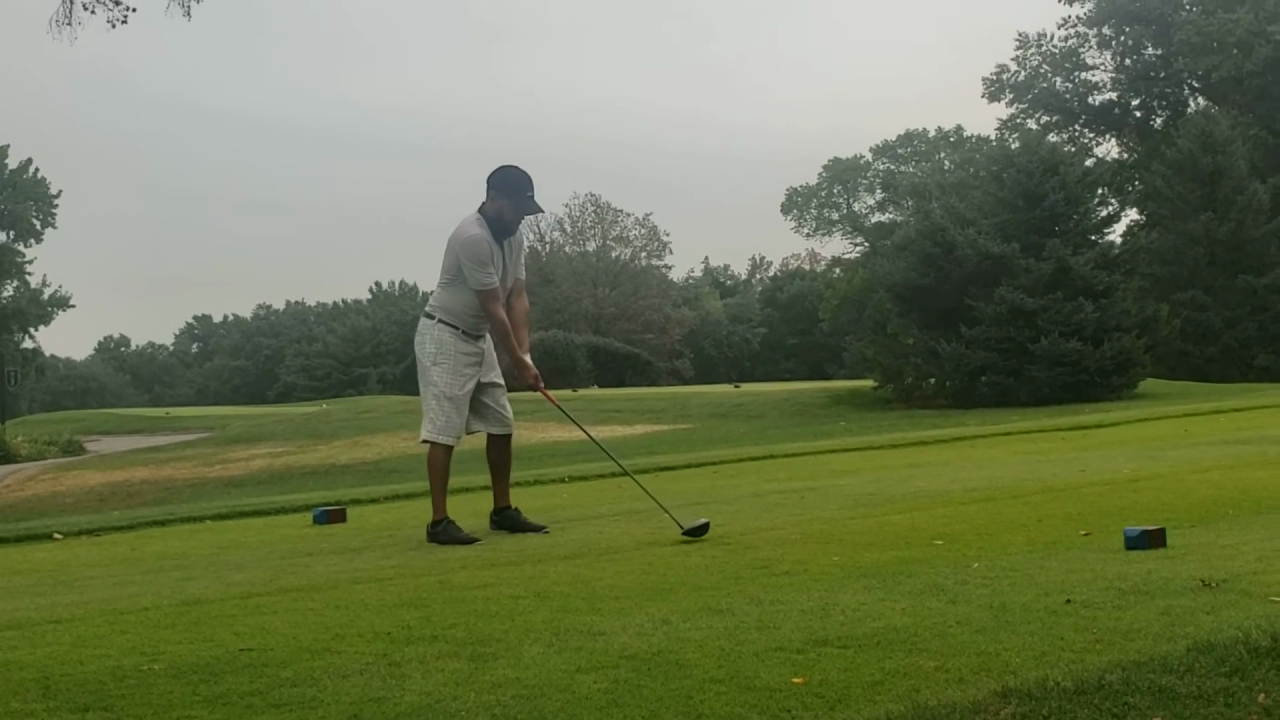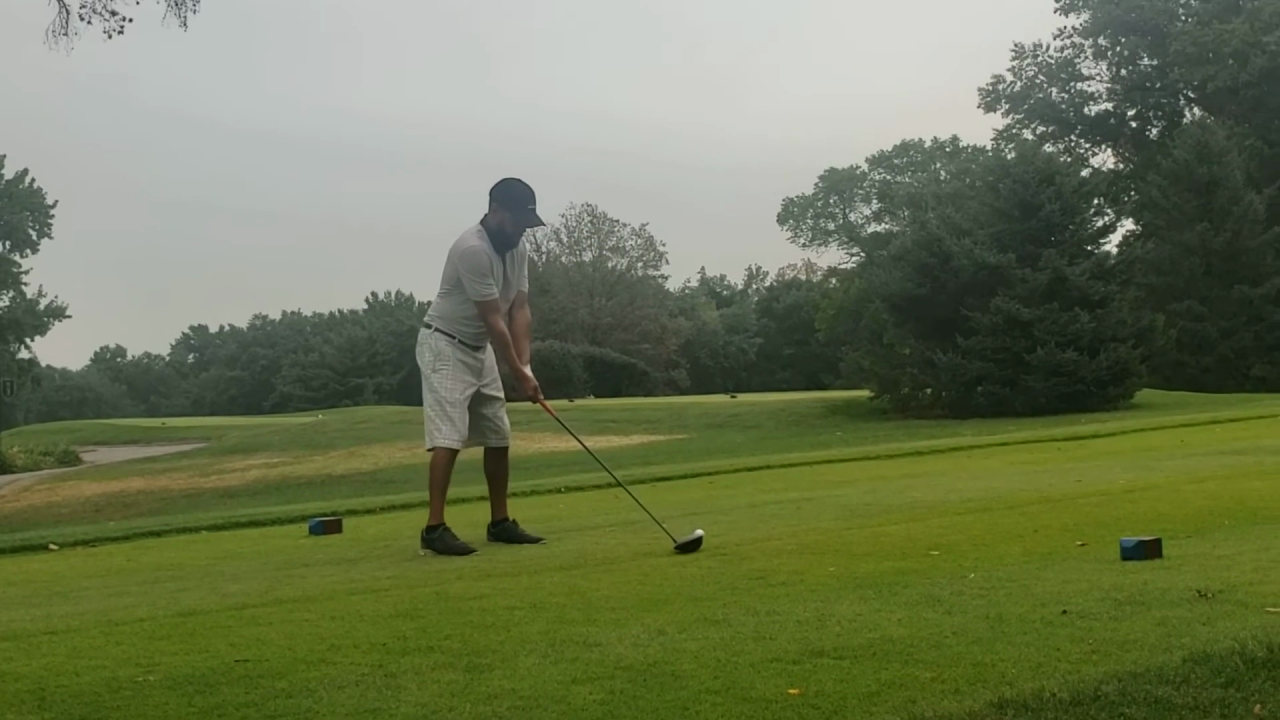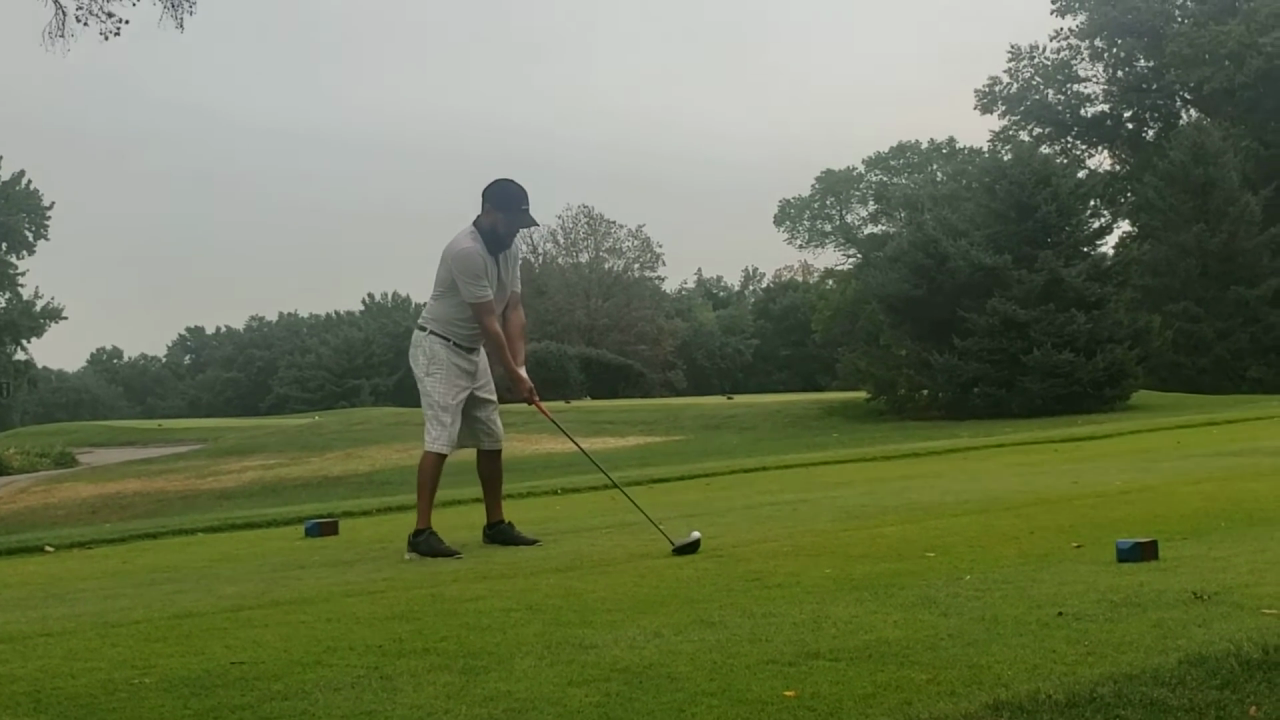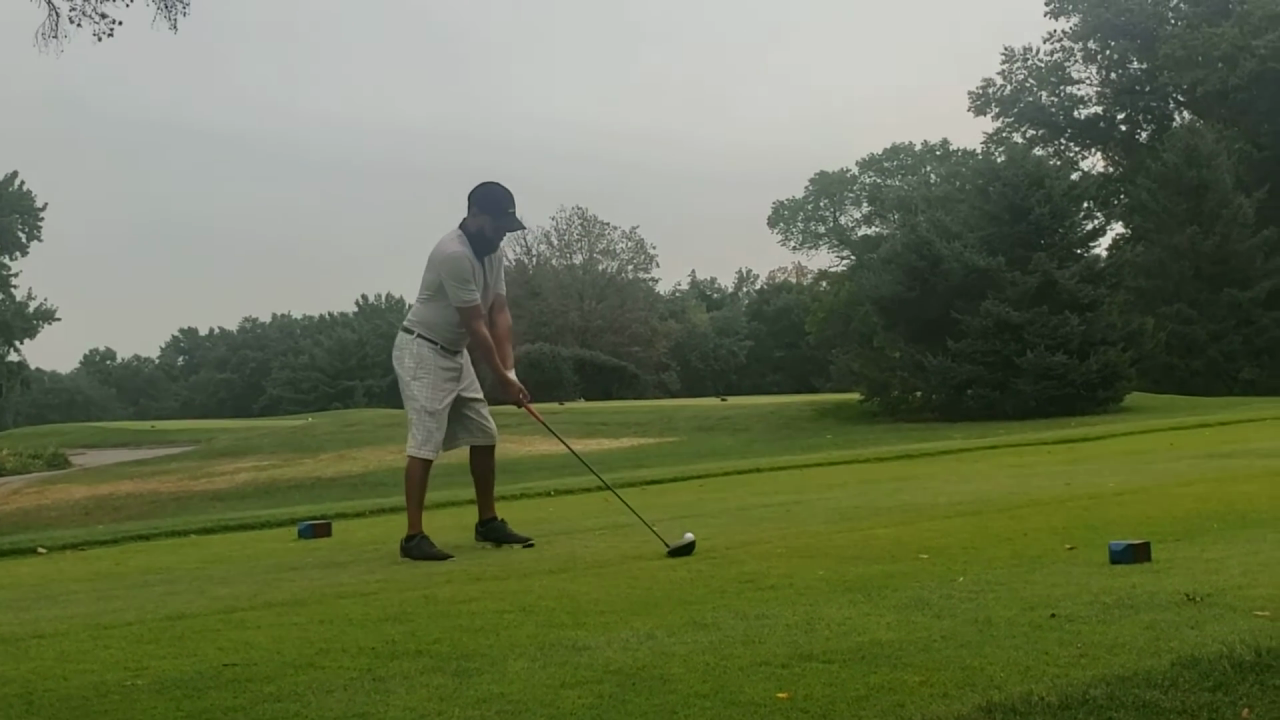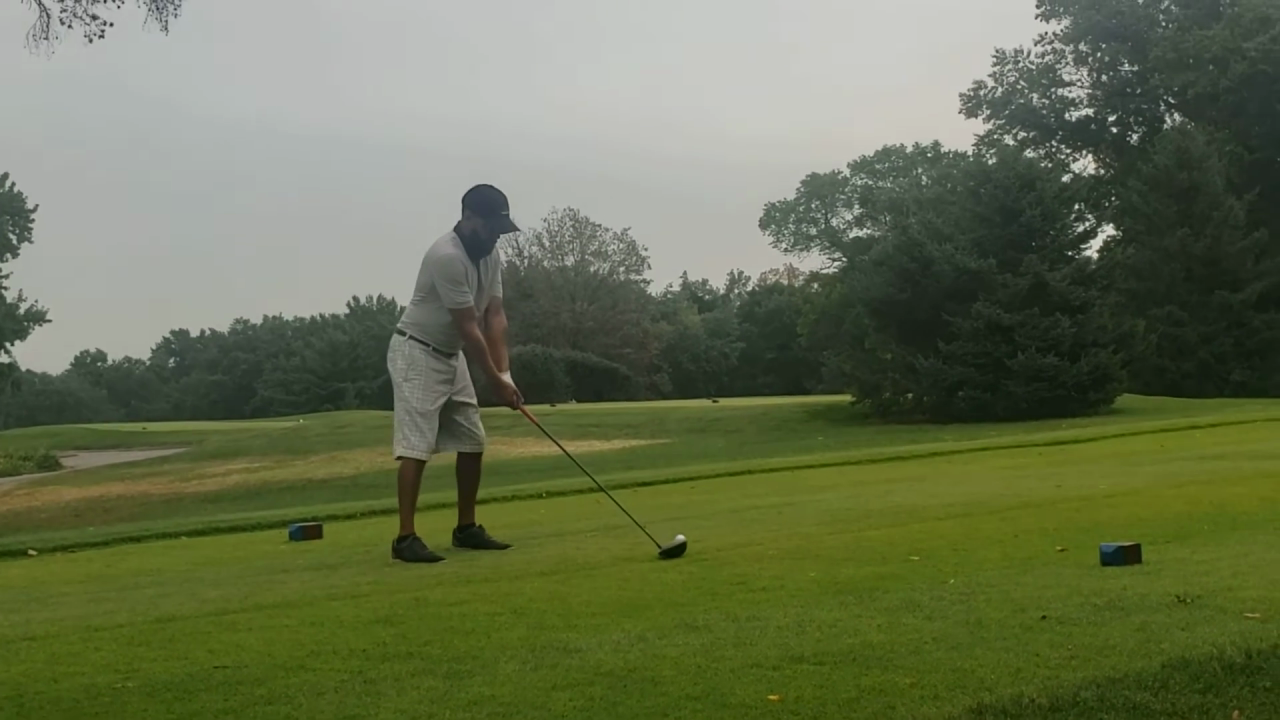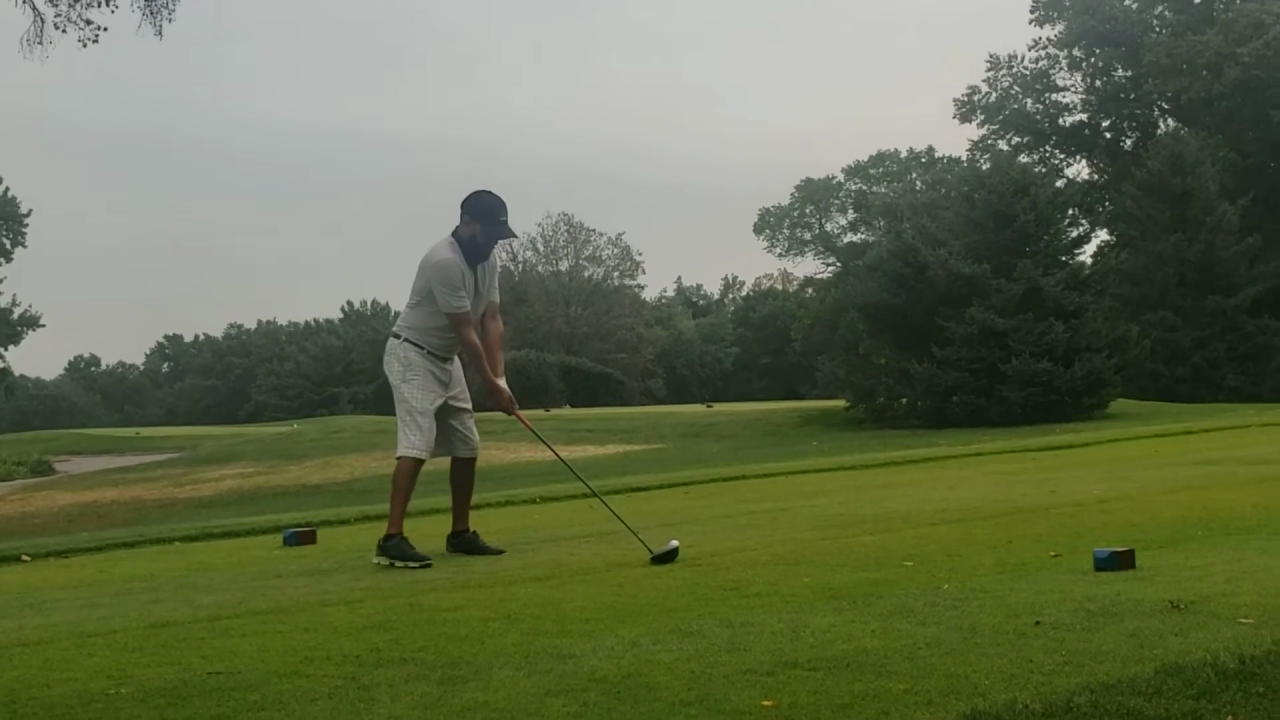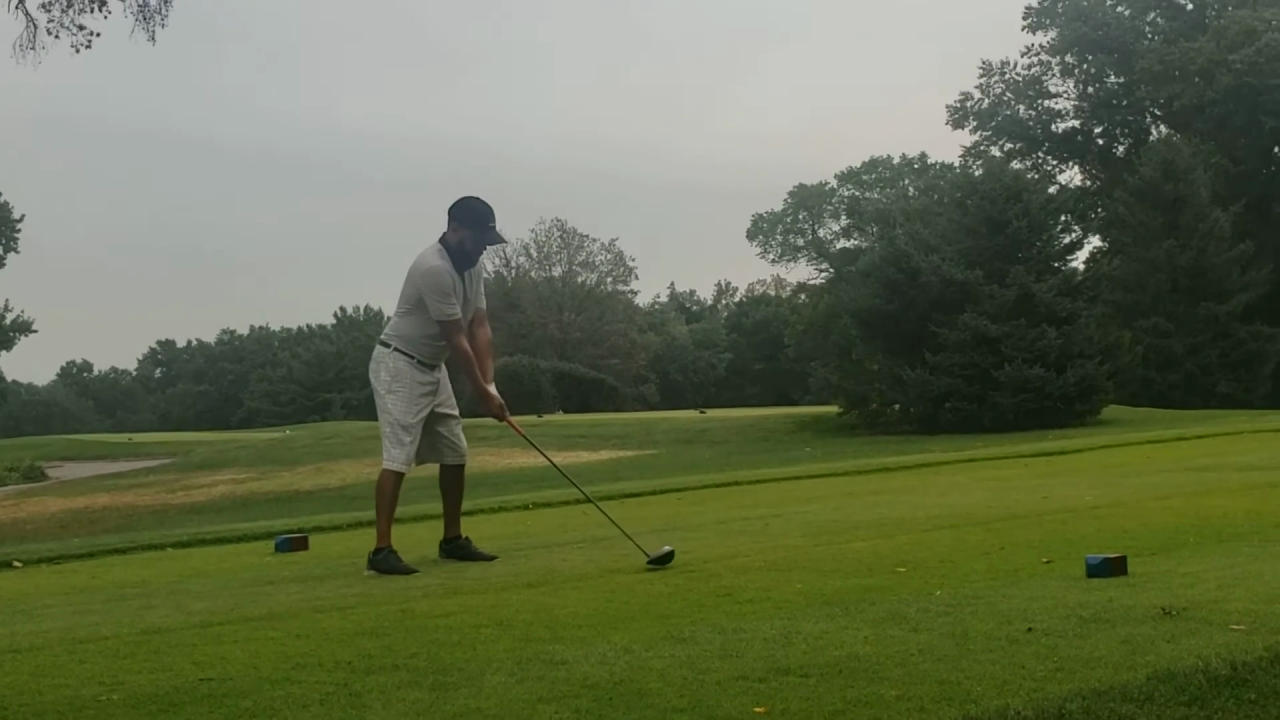
dt=0.2s
person 1, frame 1
left shoulder: (514, 237)
right shoulder: (472, 237)
left elbow: (517, 298)
right elbow: (493, 309)
left wrist: (525, 354)
right wrist: (519, 363)
left hip: (478, 339)
right hip: (445, 337)
left knee: (501, 425)
right knee: (445, 430)
left ankle: (503, 510)
right ankle: (439, 521)
person 1, frame 2
left shoulder: (518, 249)
right shoulder: (472, 249)
left elbow: (520, 310)
right elbow: (494, 319)
left wrist: (526, 366)
right wrist: (519, 375)
left hip: (479, 349)
right hip: (445, 346)
left knee: (497, 436)
right knee: (450, 436)
left ankle: (500, 522)
right ankle: (434, 528)
person 1, frame 3
left shoulder: (509, 250)
right shoulder: (466, 251)
left elbow: (513, 311)
right elbow: (488, 322)
left wrist: (521, 368)
right wrist: (514, 376)
left hip: (472, 352)
right hip: (438, 349)
left knee: (491, 439)
right knee: (441, 439)
left ankle: (496, 524)
right ankle: (421, 532)
person 1, frame 4
left shoulder: (493, 252)
right shoulder: (453, 254)
left elbow: (499, 314)
right elbow: (475, 326)
left wrist: (510, 371)
right wrist: (502, 379)
left hip: (455, 353)
right hip: (422, 351)
left knee: (483, 434)
right knee: (424, 443)
left ankle: (489, 522)
right ankle: (413, 537)
person 1, frame 5
left shoulder: (490, 255)
right shoulder: (447, 257)
left elbow: (495, 317)
right elbow: (469, 327)
left wrist: (505, 373)
right wrist: (496, 381)
left hip: (450, 356)
right hip: (416, 354)
left knee: (472, 442)
right knee: (417, 446)
left ankle: (466, 527)
right ankle: (405, 538)
person 1, frame 6
left shoulder: (487, 261)
right shoulder: (444, 261)
left elbow: (491, 322)
right elbow: (466, 332)
left wrist: (500, 378)
right wrist: (492, 387)
left hip: (445, 360)
right hip: (412, 357)
left knee: (466, 446)
right knee: (416, 446)
left ankle: (460, 533)
right ankle: (392, 538)
person 1, frame 7
left shoulder: (472, 267)
right shoulder: (434, 268)
left elbow: (479, 328)
right elbow: (457, 339)
left wrist: (490, 384)
right wrist: (483, 394)
left hip: (431, 367)
right hip: (399, 365)
left knee: (454, 453)
right knee: (398, 457)
left ankle: (453, 539)
right ankle: (381, 550)
